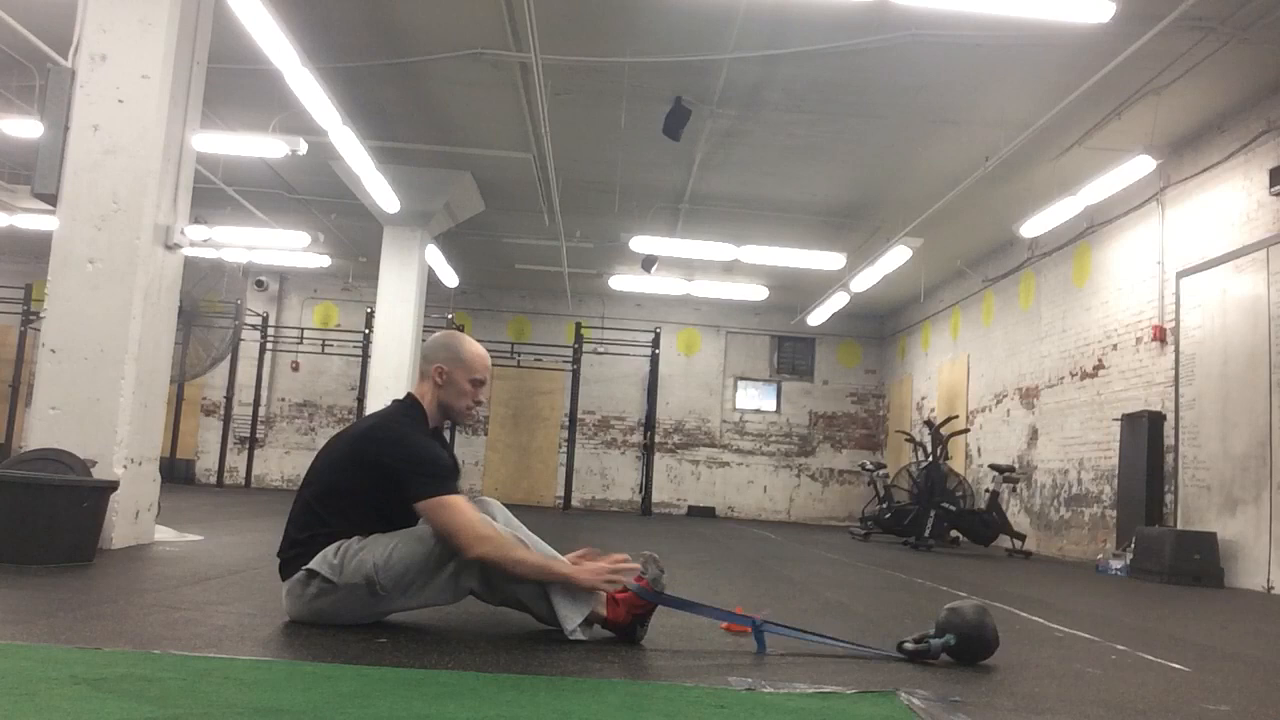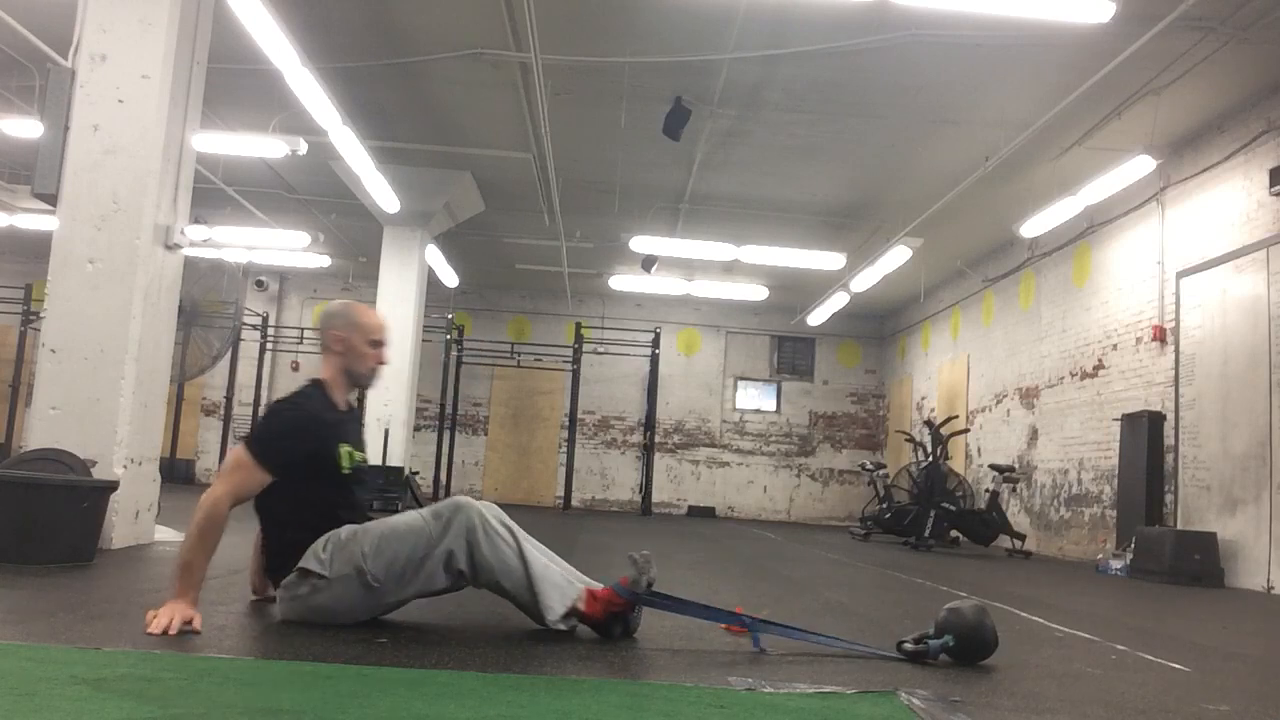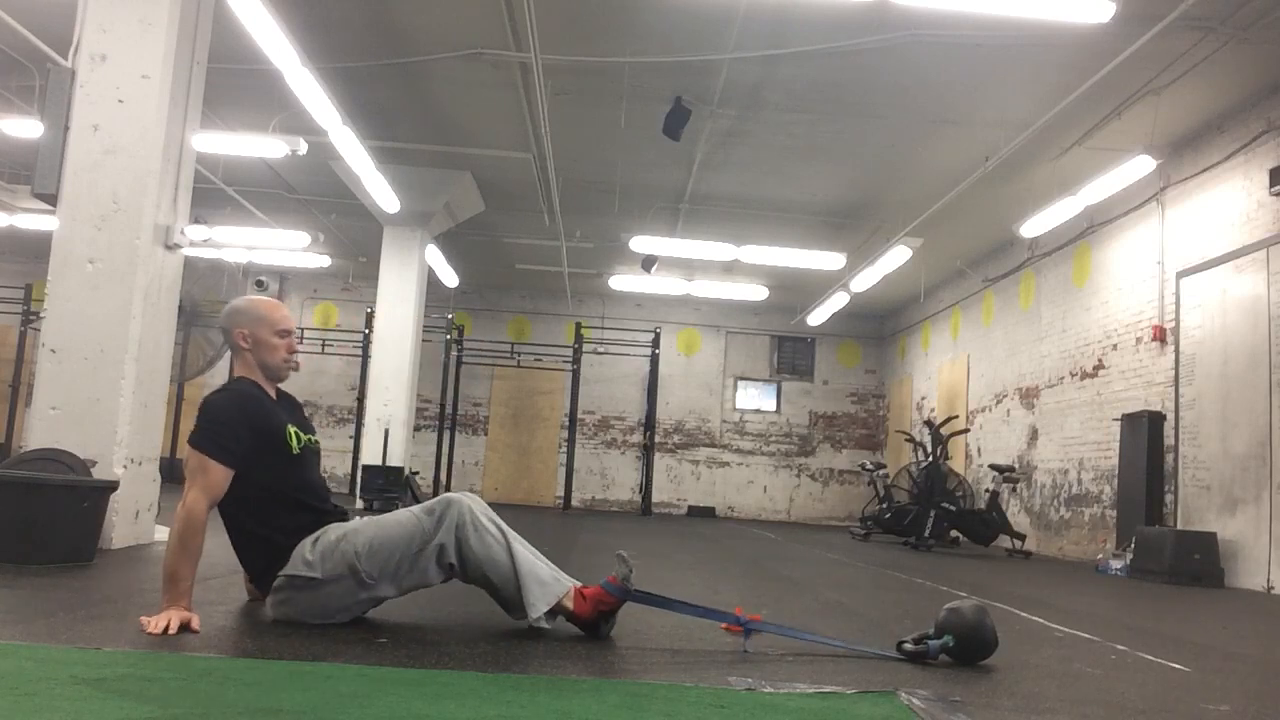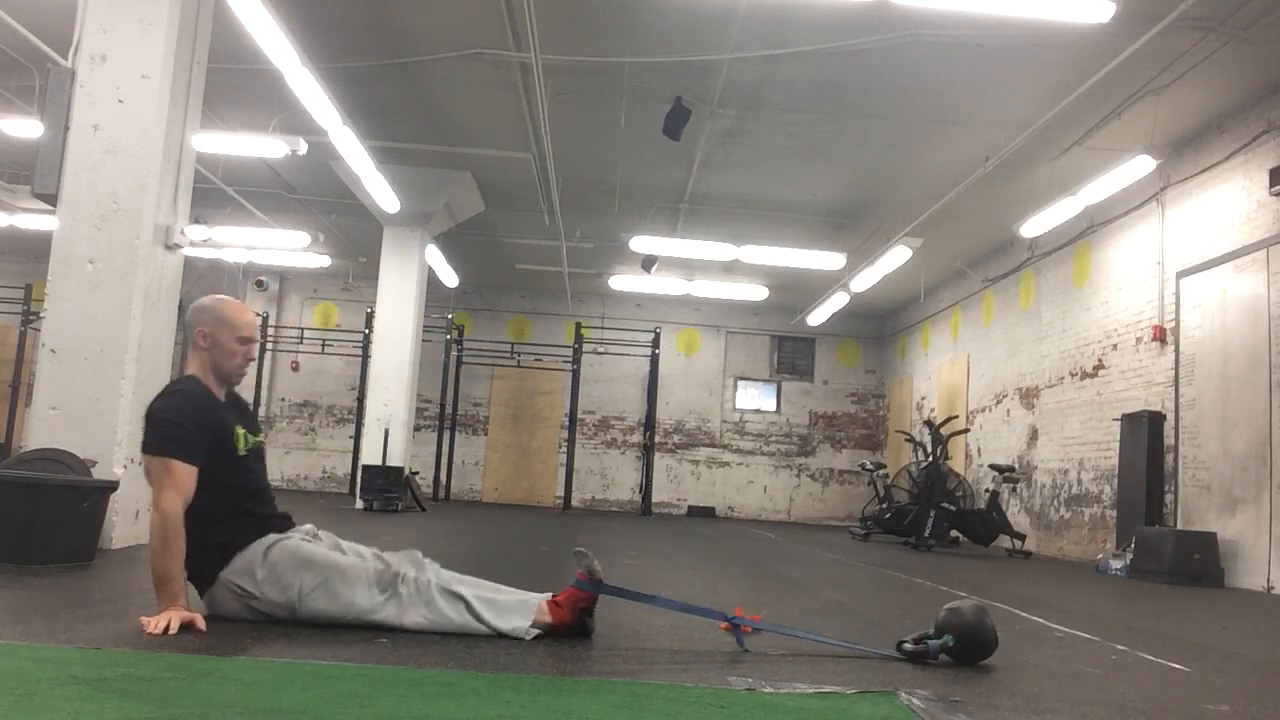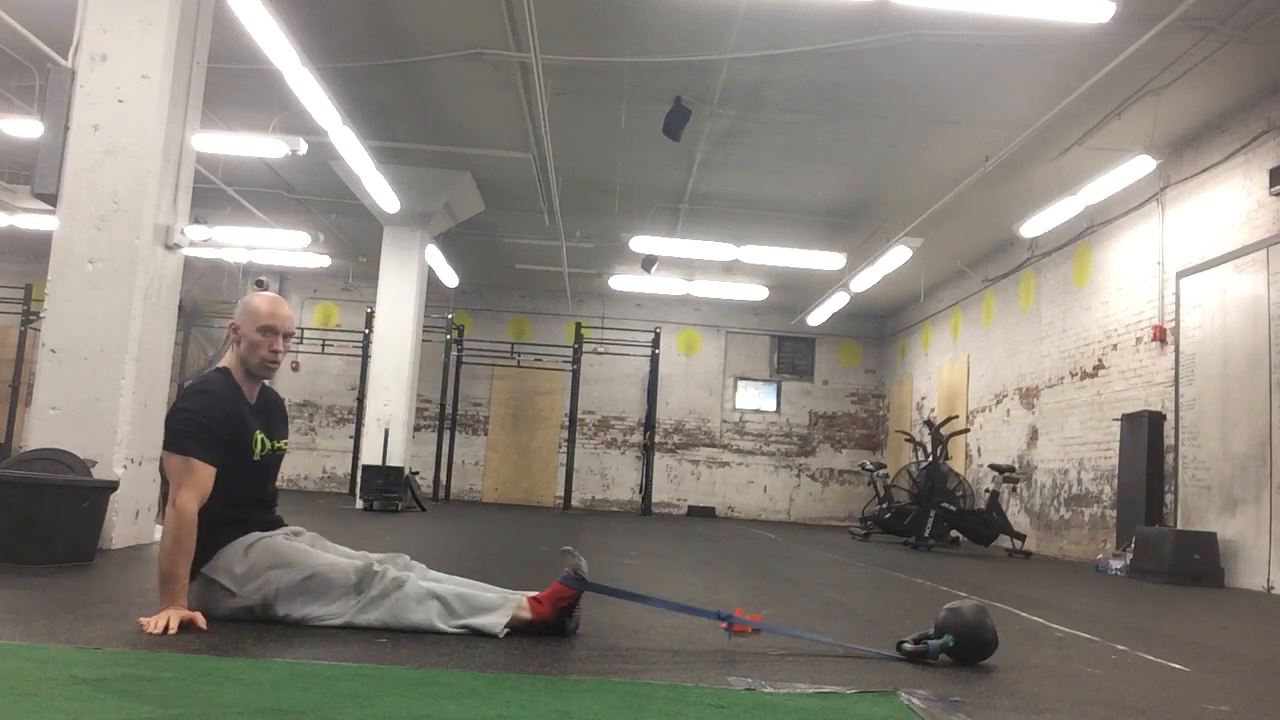
dt=0.5s
person 1, frame 1
left shoulder: (413, 428)
right shoulder: (408, 440)
right elbow: (477, 545)
right wrist: (574, 575)
left hip: (347, 566)
right hip: (318, 583)
left knee: (485, 513)
right knee: (474, 535)
left ankle: (596, 604)
right ankle: (604, 610)
person 1, frame 2
left shoulder: (343, 415)
right shoulder: (300, 415)
right elbow: (218, 498)
left wrist: (263, 581)
right wrist: (183, 597)
left hip: (339, 564)
right hip: (314, 579)
left knee: (473, 518)
right knee: (466, 517)
left ankle: (582, 598)
right ankle: (584, 605)
person 1, frame 3
left shoulder: (285, 406)
right shoulder: (230, 407)
right elbow: (195, 504)
left wrist: (262, 579)
right wrist: (176, 603)
left hip: (331, 542)
right hip: (302, 571)
left knee: (461, 505)
right knee: (455, 514)
left ankle: (562, 597)
right ankle: (575, 603)
person 1, frame 4
left shoulder: (233, 407)
right shoulder: (180, 408)
right elbow: (169, 507)
right wrist: (173, 603)
left hip: (284, 540)
right hip: (243, 570)
left knee: (403, 569)
right knee: (390, 590)
left ankle: (546, 609)
right ankle: (551, 615)
person 1, frame 5
left shoulder: (273, 405)
right shoulder: (206, 402)
right elbow: (184, 504)
right wrist: (173, 601)
left hip: (271, 539)
right hip: (224, 564)
left knee: (390, 569)
right knee: (368, 587)
left ankle: (530, 606)
right ankle: (530, 612)
